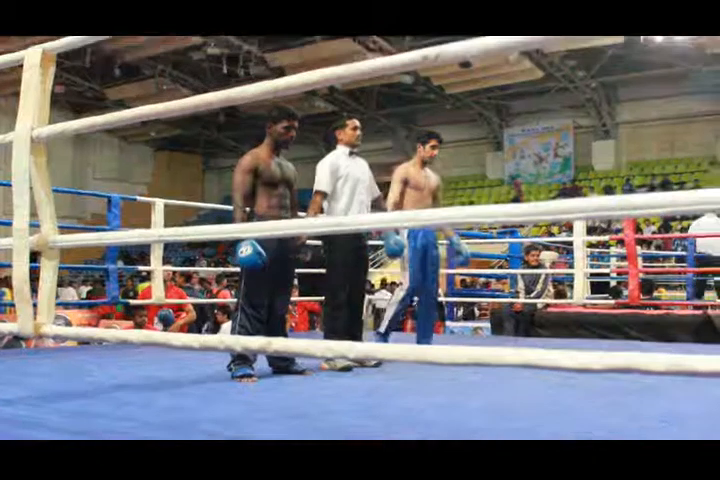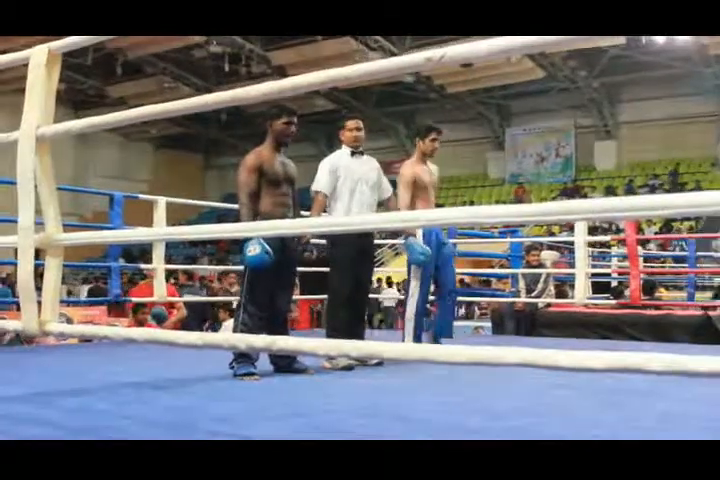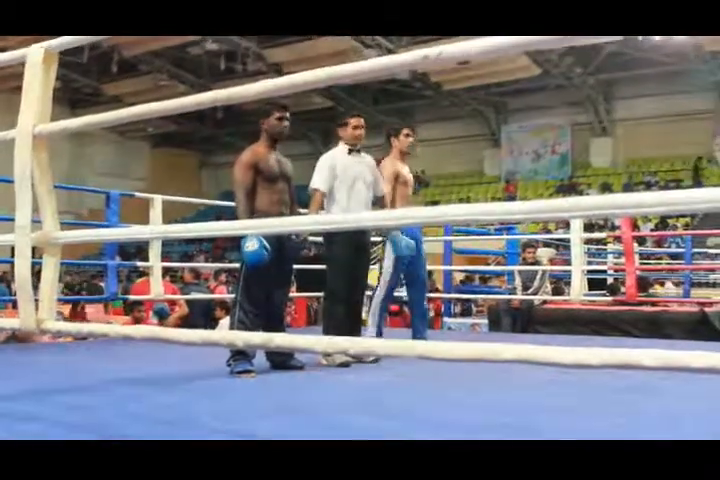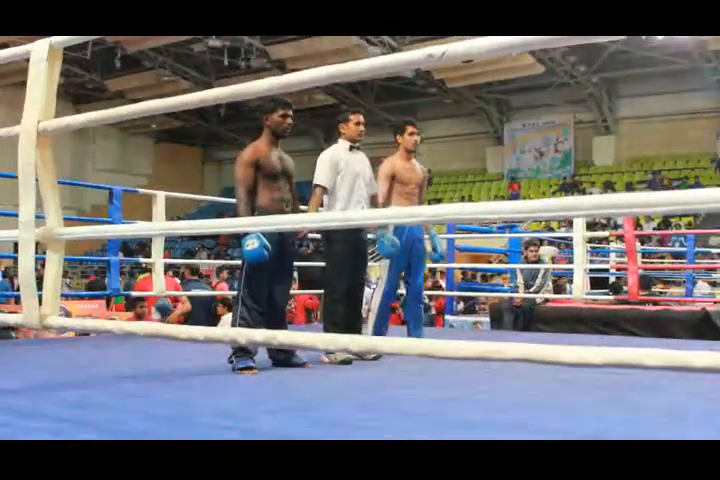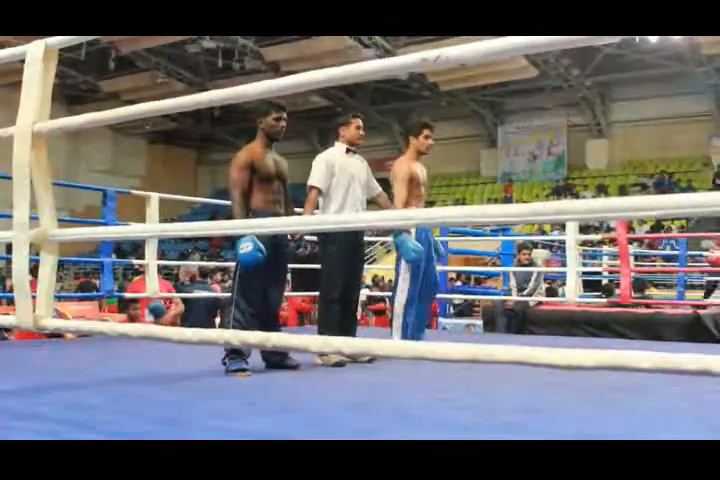
dt=1s
person 1, frame 1
left shoulder: (289, 168)
right shoulder: (251, 160)
right elbow: (239, 200)
left wrist: (299, 237)
right wrist: (244, 236)
left hip: (285, 236)
right hip: (261, 235)
left knee: (280, 303)
right knee: (252, 301)
left ankle: (281, 358)
right ankle: (241, 362)
person 1, frame 2
left shoulder: (290, 165)
right shoulder: (254, 159)
right elbow: (245, 199)
right wrist: (250, 235)
left hip: (287, 235)
left knee: (281, 301)
right knee: (254, 300)
left ankle: (283, 357)
right ankle: (243, 360)
person 1, frame 3
left shoulder: (285, 162)
right shoulder: (250, 156)
right elbow: (241, 196)
right wrist: (247, 231)
left hip: (285, 232)
left knee: (278, 297)
right knee: (250, 296)
left ankle: (279, 354)
right ankle: (240, 357)
person 1, frame 4
left shoulder: (287, 159)
right shoulder: (251, 153)
right elbow: (242, 194)
right wrist: (248, 230)
left hip: (286, 229)
left knee: (279, 295)
right knee: (252, 294)
left ankle: (281, 351)
right ankle: (242, 353)
person 1, frame 5
left shoulder: (281, 161)
right shoulder: (246, 156)
right elbow: (237, 196)
right wrist: (243, 232)
left hip: (279, 232)
left knee: (273, 297)
right knee: (246, 296)
left ankle: (274, 353)
right ankle: (235, 356)
person 2, frame 1
left shoulder: (363, 164)
right shoulder: (331, 161)
left elbow: (376, 197)
right elbow: (319, 196)
left hip: (360, 234)
right hip: (339, 234)
left knee: (357, 293)
right knee: (337, 293)
person 2, frame 2
left shoulder: (373, 164)
right shoulder: (333, 161)
left elbow: (387, 197)
right elbow: (321, 196)
left hip: (366, 234)
right hip: (342, 232)
left knee: (361, 292)
right knee: (340, 292)
person 2, frame 3
left shoulder: (369, 162)
right shoulder: (330, 159)
left elbow: (379, 195)
right elbow: (318, 194)
left hip: (362, 231)
right hip: (339, 231)
left knee: (357, 289)
right knee: (336, 289)
person 2, frame 4
left shoulder: (363, 158)
right shoulder: (331, 155)
left elbow: (371, 194)
right elbow: (319, 190)
left hip: (359, 229)
right hip: (338, 228)
left knee: (356, 287)
right knee: (336, 287)
person 2, frame 5
left shoulder: (361, 162)
right shoulder: (327, 158)
left elbow: (376, 193)
right elbow: (314, 192)
left hip: (356, 231)
right hip: (335, 230)
left knee: (351, 290)
right knee: (332, 289)
person 3, frame 1
left shoulder: (434, 178)
right shoulder: (404, 171)
right elbow: (392, 203)
left wrist: (455, 240)
right wrist: (390, 233)
left hip: (429, 233)
right hip: (411, 231)
left knee: (430, 291)
right knee: (411, 285)
left ankle: (424, 342)
right ankle: (382, 332)
person 3, frame 2
left shoulder: (433, 169)
right shoulder: (409, 170)
right elbow: (404, 208)
left wrist: (441, 233)
right wrist: (411, 239)
left hip: (437, 230)
right hip: (420, 232)
left knee: (447, 287)
right knee: (418, 289)
left ankle: (436, 337)
right ankle: (411, 343)
person 3, frame 3
left shoulder: (406, 169)
right shoulder: (389, 165)
right elbow: (386, 201)
right wrist: (394, 233)
left hip: (413, 227)
right hip: (399, 228)
left knee: (419, 283)
right knee: (388, 282)
left ankle: (420, 335)
right ankle: (372, 334)
person 3, frame 4
left shoulder: (421, 171)
right shoulder: (389, 165)
right elbow: (379, 200)
left wrist: (432, 234)
right wrist: (382, 232)
left hip: (416, 227)
right hip: (397, 225)
left knee: (417, 285)
right knee: (388, 284)
left ankle: (415, 335)
right ankle: (374, 335)
person 3, frame 5
left shoulder: (421, 168)
right shoulder: (403, 166)
right elbow: (399, 204)
left wrist: (431, 237)
right wrist: (403, 236)
left hip: (423, 229)
right hip: (410, 229)
left knee: (429, 286)
right knee: (407, 287)
left ankle: (414, 335)
right ankle: (400, 340)
